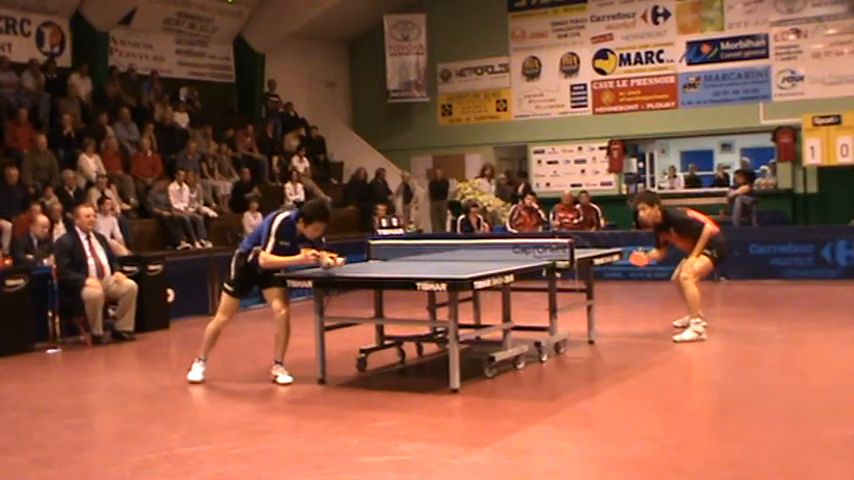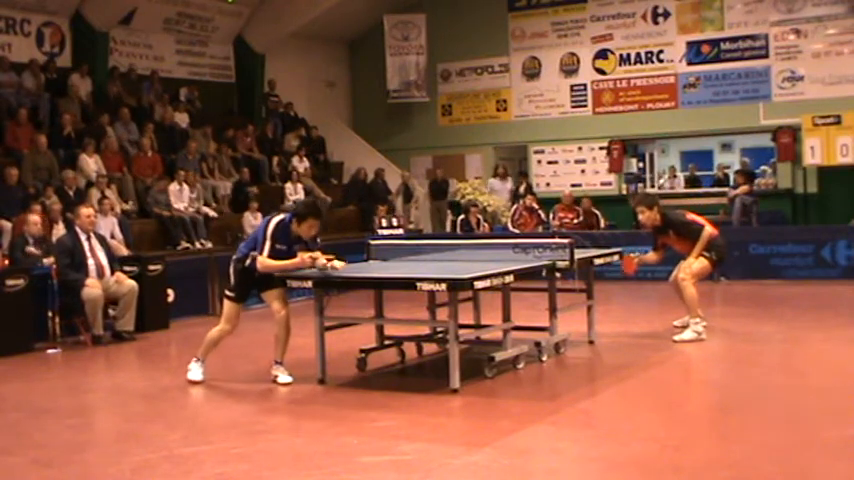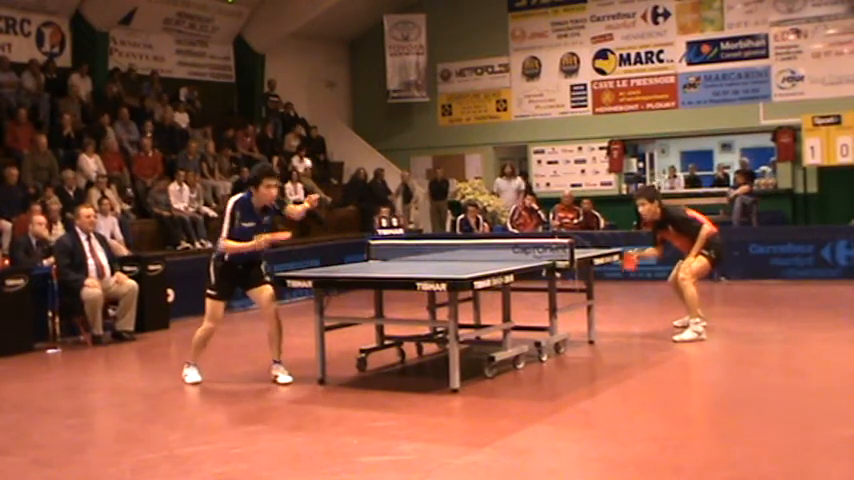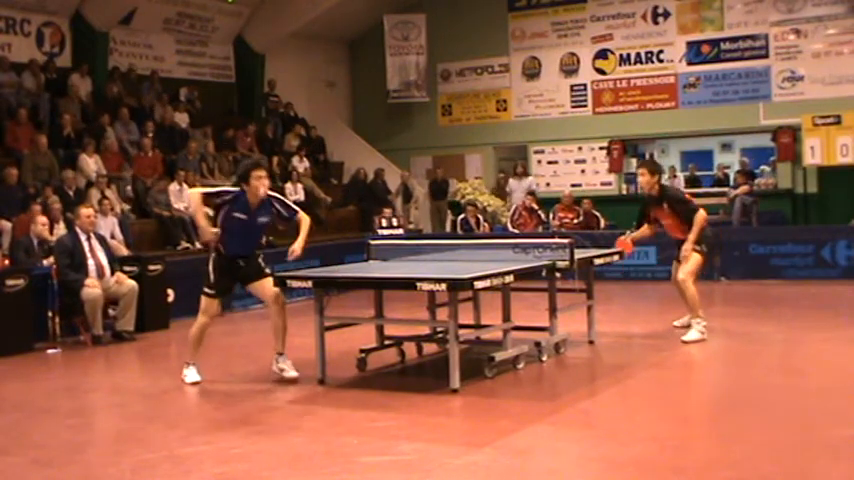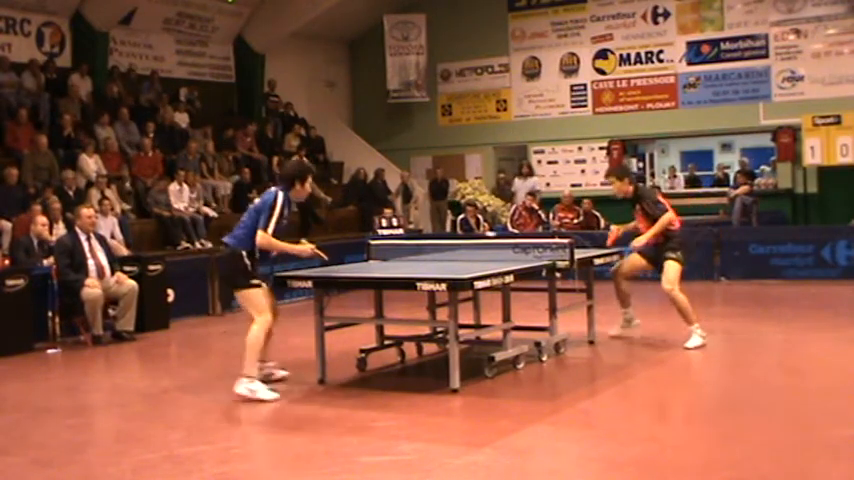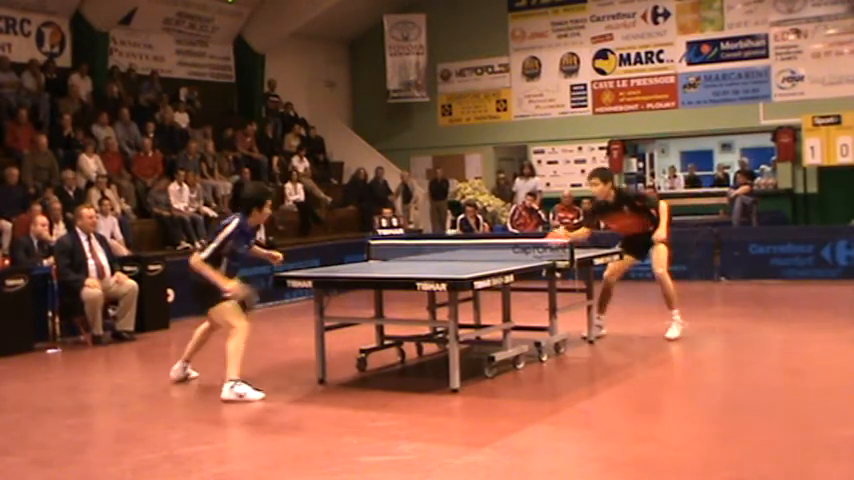
dt=0.5s
person 1, frame 1
left shoulder: (312, 229)
right shoulder: (279, 221)
left elbow: (320, 253)
right elbow: (264, 260)
left wrist: (329, 260)
right wrist: (299, 259)
left hip: (272, 270)
right hip: (247, 262)
left knee: (282, 312)
right knee: (223, 318)
left ankle: (278, 366)
right ankle: (200, 362)
person 1, frame 2
left shoulder: (307, 230)
right shoulder: (274, 225)
left elbow: (315, 255)
right elbow: (262, 264)
left wrist: (328, 263)
right wrist: (297, 263)
left hip: (270, 271)
right hip: (245, 267)
left knee: (282, 313)
right knee: (227, 326)
left ankle: (278, 367)
right ankle: (198, 361)
person 1, frame 3
left shoulder: (271, 202)
right shoulder: (236, 204)
left elbow: (293, 213)
right elbow: (223, 244)
left wrist: (306, 206)
right wrist: (252, 245)
left hip: (252, 265)
right hip: (225, 265)
left knee: (272, 311)
right knee: (211, 323)
left ankle: (276, 366)
right ankle: (190, 365)
person 1, frame 4
left shoulder: (273, 199)
right shoulder: (231, 195)
left elbow: (304, 218)
right elbow: (194, 195)
left wrist: (300, 243)
right wrist: (204, 226)
left hip: (251, 259)
right hip: (224, 259)
left knee: (278, 302)
right knee: (206, 318)
left ankle: (280, 360)
right ankle: (190, 366)
person 1, frame 5
left shoulder: (276, 194)
right shoulder: (278, 198)
right elbow: (262, 239)
left wrist: (296, 248)
right wrist: (296, 249)
left hip: (241, 258)
right hip: (238, 258)
left knee: (271, 311)
right knee: (263, 318)
left ankle: (262, 365)
right ankle: (248, 380)
person 1, frame 6
left shoulder: (250, 224)
right shoulder: (232, 228)
right elbow: (196, 261)
left wrist: (268, 255)
right wrist: (225, 284)
left hip: (218, 279)
right hip: (207, 282)
left knee: (215, 323)
right knee: (240, 327)
left ankle: (181, 367)
right ankle: (233, 384)
person 2, frame 1
left shoulder: (675, 217)
right shoulder: (658, 225)
left elbow: (707, 228)
right elbow: (661, 252)
left wrist: (694, 256)
right wrist: (645, 256)
left hip: (713, 245)
right hip: (698, 247)
left knee: (687, 276)
right knee: (678, 279)
left ankle: (697, 328)
right ankle: (696, 316)
person 2, frame 2
left shoulder: (674, 220)
right shoulder: (657, 228)
left elbow: (707, 231)
right elbow: (658, 255)
left wrist: (692, 257)
right wrist: (640, 259)
left hip: (712, 247)
right hip: (697, 250)
left knee: (685, 277)
right knee: (676, 280)
left ankle: (697, 328)
right ankle: (696, 316)
person 2, frame 3
left shoulder: (674, 215)
right shoulder: (656, 223)
left elbow: (706, 229)
right elbow: (657, 250)
left wrist: (691, 257)
right wrist: (639, 254)
left hip: (711, 246)
right hip: (695, 248)
left knee: (685, 277)
right knee: (674, 280)
left ankle: (697, 327)
right ankle: (696, 316)
person 2, frame 4
left shoulder: (672, 195)
right shoulder: (650, 200)
left elbow: (702, 215)
right elbow: (650, 226)
left wrist: (690, 242)
right wrist: (632, 237)
left hip: (697, 239)
right hip: (680, 241)
left knee: (684, 278)
right knee: (676, 280)
left ankle: (698, 327)
right ankle: (696, 315)
person 2, frame 5
left shoulder: (644, 195)
right shoulder: (633, 198)
left elbow: (668, 217)
left wrist: (645, 237)
right wrist: (623, 228)
left hip: (670, 244)
right hip: (654, 245)
left knee: (669, 288)
right knee: (617, 273)
left ankle: (696, 332)
right ankle: (628, 319)
person 2, frame 6
left shoulder: (630, 196)
right shoulder: (599, 207)
left elbow: (661, 204)
right elbow: (586, 231)
left wrist: (663, 227)
right wrist: (567, 235)
left hip: (652, 234)
right hip: (632, 239)
left knee: (660, 273)
right knee: (608, 278)
left ankle: (675, 319)
right ankle: (599, 323)
person 3, frame 1
left shoulder: (100, 238)
right shoulder: (65, 242)
left elbow: (112, 260)
right elbow: (64, 272)
left wrist: (116, 271)
right wrist: (85, 280)
left hip: (108, 280)
right hip: (84, 284)
left knee: (130, 286)
right knee: (95, 294)
left ankle: (121, 329)
right ankle: (97, 334)
person 3, frame 2
left shoulder: (99, 238)
right shoulder: (65, 242)
left elbow: (112, 260)
right elbow: (63, 272)
left wrist: (117, 271)
right wrist: (85, 280)
left hip: (108, 280)
right hip: (84, 284)
left knee: (131, 286)
right knee: (95, 294)
left ankle: (122, 329)
right ankle: (97, 334)
person 3, frame 3
left shoulder: (100, 238)
right shoulder: (65, 242)
left elbow: (112, 260)
right elbow: (63, 271)
left wrist: (117, 272)
right wrist: (84, 280)
left hip: (108, 281)
right hip: (84, 284)
left knee: (131, 286)
right knee: (95, 294)
left ankle: (122, 329)
right ankle: (97, 334)
person 3, frame 4
left shoulder: (100, 238)
right shoulder: (65, 242)
left elbow: (112, 260)
right elbow: (63, 272)
left wrist: (117, 272)
right wrist: (84, 280)
left hip: (108, 281)
right hip: (84, 284)
left knee: (131, 286)
right knee: (95, 294)
left ankle: (122, 329)
right ankle: (97, 334)
person 3, frame 5
left shoulder: (99, 238)
right shoulder: (65, 242)
left elbow: (112, 260)
right elbow: (63, 272)
left wrist: (117, 272)
right wrist: (84, 280)
left hip: (108, 281)
right hip: (84, 285)
left knee: (131, 286)
right knee: (95, 294)
left ankle: (122, 329)
right ankle: (97, 334)
person 3, frame 6
left shoulder: (100, 238)
right shoulder: (65, 242)
left elbow: (112, 260)
right elbow: (63, 272)
left wrist: (117, 271)
right wrist: (84, 280)
left hip: (108, 281)
right hip: (84, 285)
left knee: (131, 286)
right knee: (95, 294)
left ankle: (122, 329)
right ankle: (97, 334)
